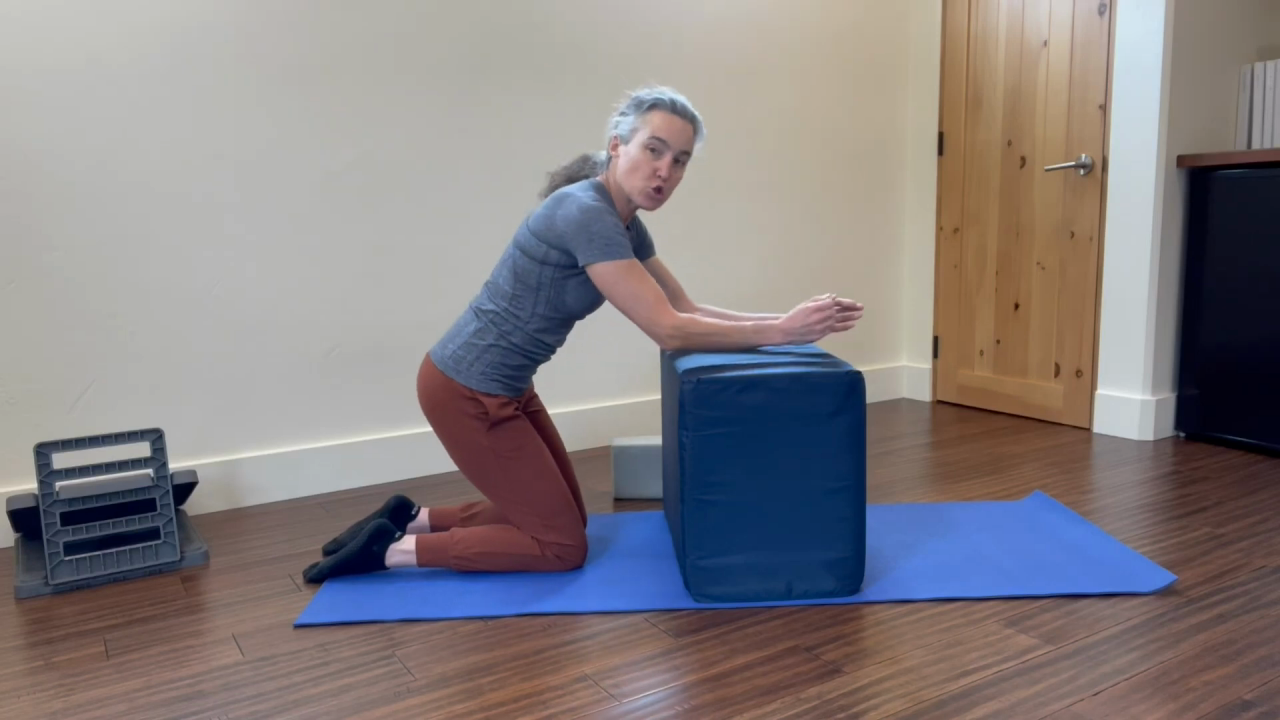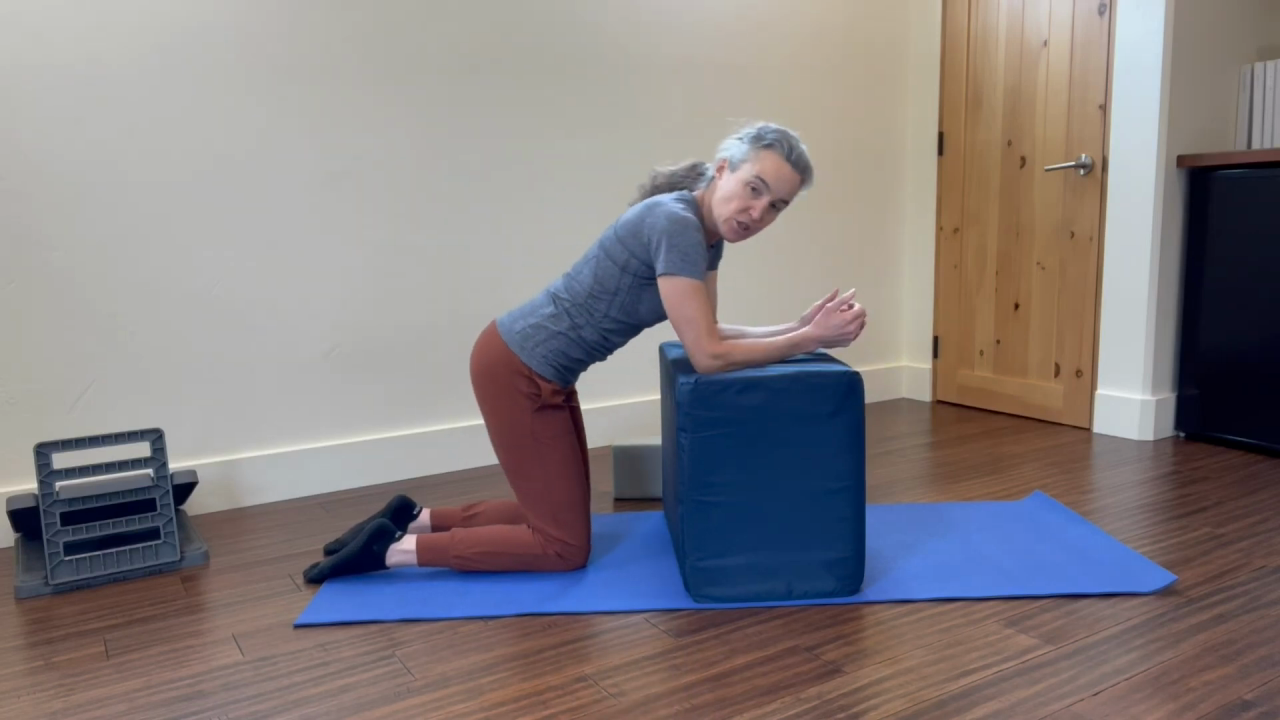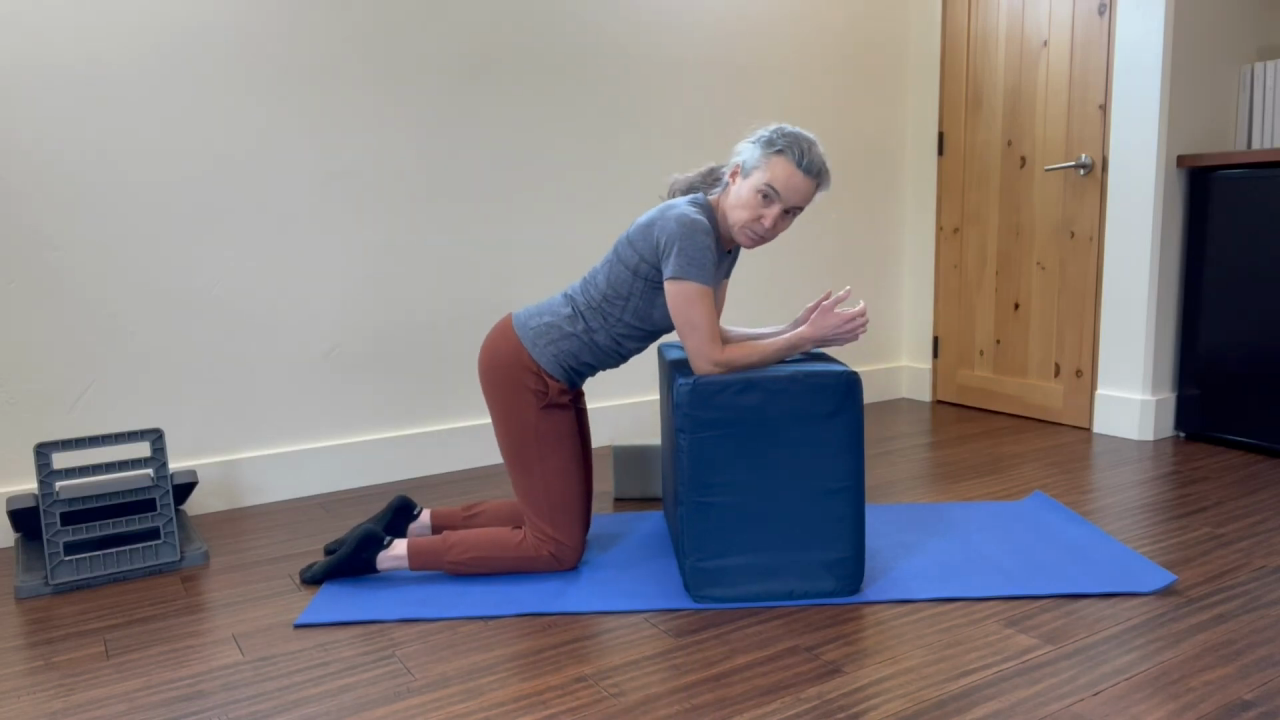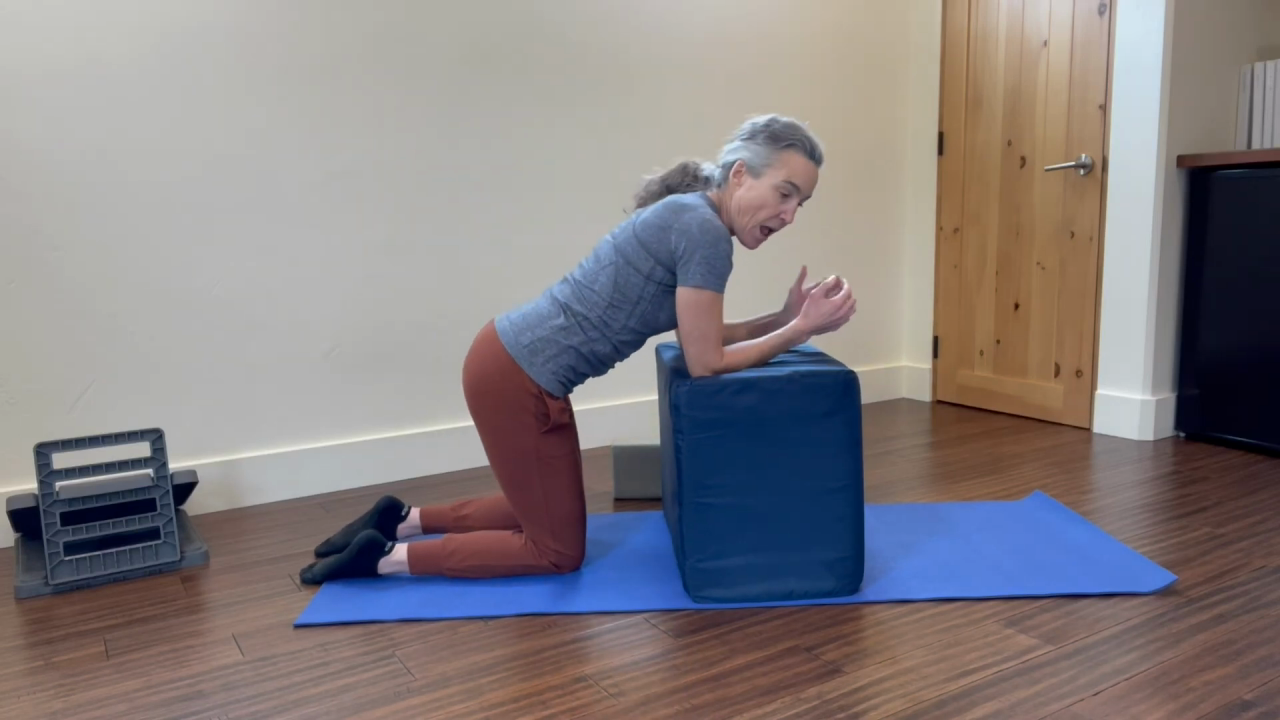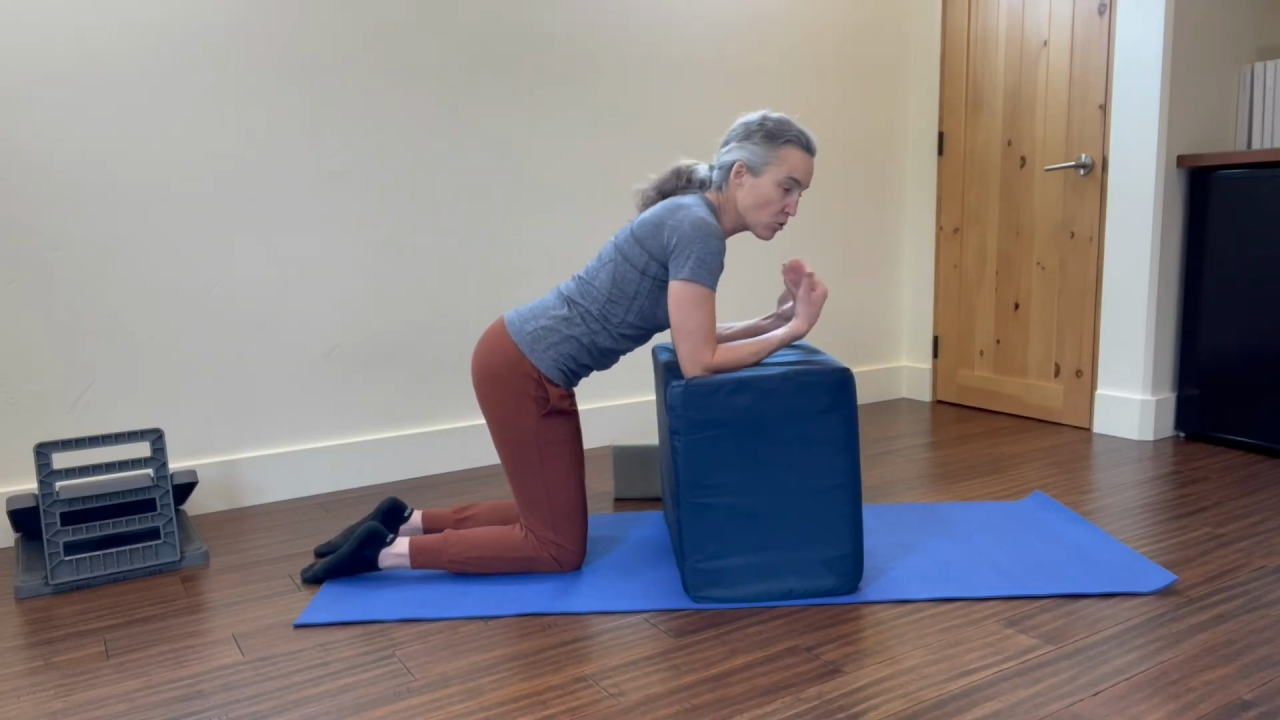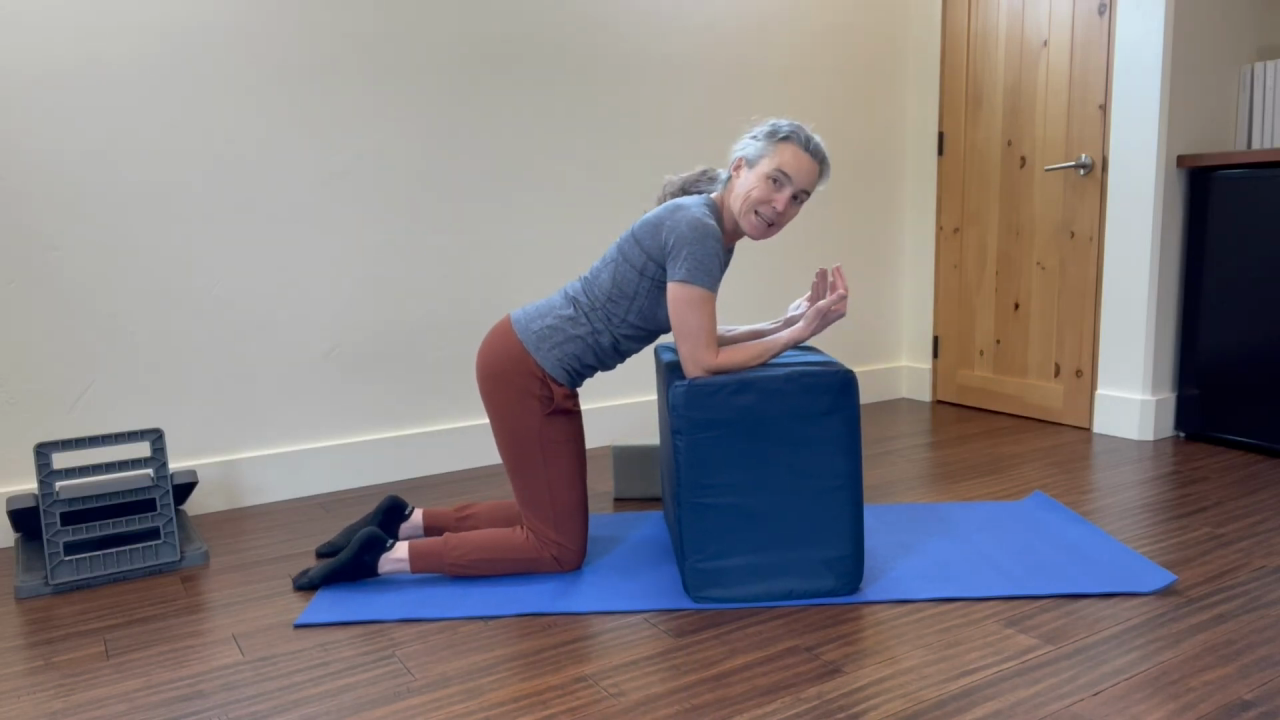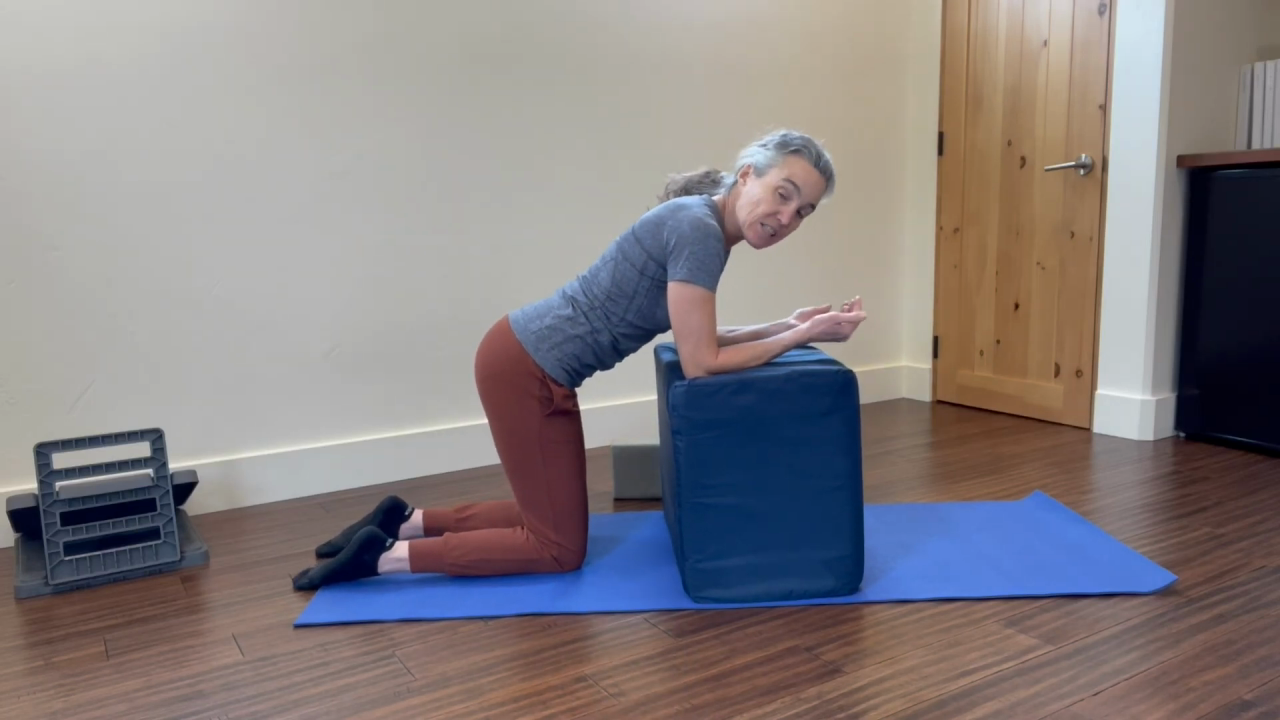
dt=0.7s
person 1, frame 1
left shoulder: (623, 225)
right shoulder: (585, 214)
left elbow: (684, 311)
right elbow: (668, 331)
left wrist: (786, 321)
right wrist: (778, 333)
left hip: (501, 387)
right hip: (465, 392)
left knee: (561, 516)
right knee: (563, 544)
left ankle: (412, 519)
right ankle: (392, 549)
person 1, frame 2
left shoulder: (706, 234)
right shoulder: (676, 224)
left elbow: (707, 335)
right elbow: (708, 358)
left wrist: (797, 329)
right wrist: (811, 340)
left hip: (539, 370)
right hip: (516, 370)
left knee: (557, 518)
right knee: (564, 546)
left ankle: (414, 519)
right ankle: (392, 549)
person 1, frame 3
left shoulder: (725, 238)
right shoulder: (688, 228)
left elbow: (707, 335)
right elbow: (708, 361)
left wrist: (794, 329)
right wrist: (807, 339)
left hip: (546, 366)
right hip: (525, 367)
left knee: (563, 520)
right knee: (558, 547)
left ankle: (413, 519)
right ankle: (383, 552)
person 1, frame 4
left shoulder: (687, 214)
right shoulder: (704, 230)
left elbow: (697, 337)
right elbow: (706, 365)
left wrist: (783, 319)
right wrist: (801, 330)
left hip: (510, 361)
right hip: (515, 380)
left knee: (545, 513)
right knee: (557, 551)
left ankle: (402, 520)
right ankle: (385, 557)
person 1, frame 5
left shoulder: (692, 218)
right shoulder: (698, 229)
left elbow: (695, 337)
right elbow: (698, 364)
left wrist: (778, 317)
right wrist: (794, 330)
left hip: (524, 361)
right hip: (522, 372)
left knee: (549, 519)
right knee: (559, 548)
left ankle: (403, 521)
right ankle: (385, 551)
person 1, frame 6
left shoulder: (711, 230)
right shoulder: (696, 229)
left elbow: (698, 338)
right elbow: (701, 364)
left wrist: (785, 323)
right wrist: (799, 334)
left hip: (530, 360)
right hip: (526, 368)
left knee: (550, 519)
right knee: (560, 548)
left ankle: (404, 521)
right ankle: (384, 555)
person 1, frame 7
left shoulder: (706, 225)
right shoulder: (699, 229)
left elbow: (697, 341)
right elbow: (699, 364)
left wrist: (786, 326)
right wrist: (803, 337)
left hip: (527, 360)
right hip: (525, 369)
left knee: (550, 518)
right knee: (560, 548)
left ankle: (403, 521)
right ankle: (383, 556)
